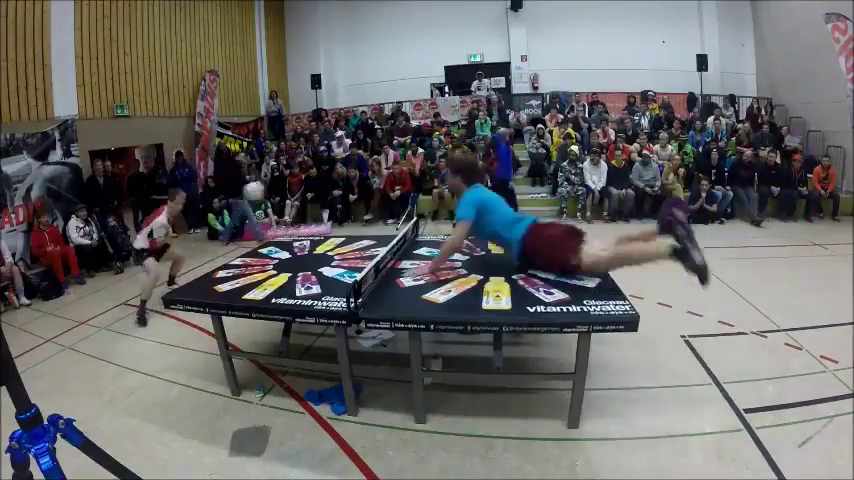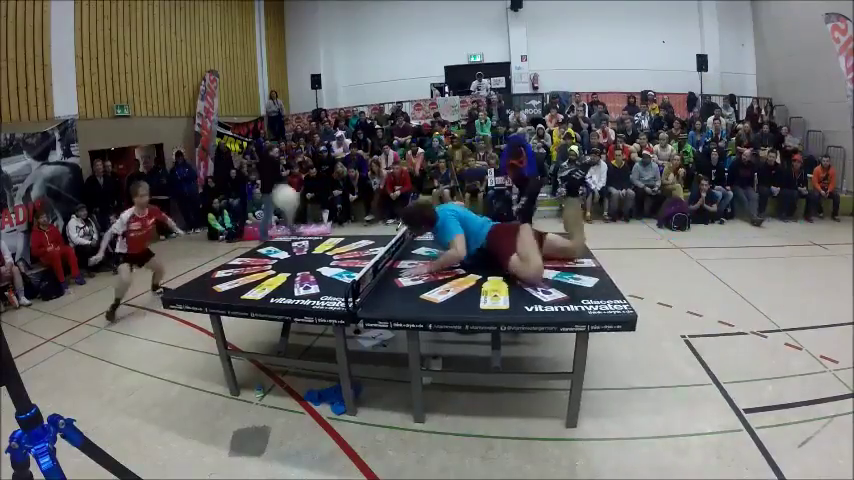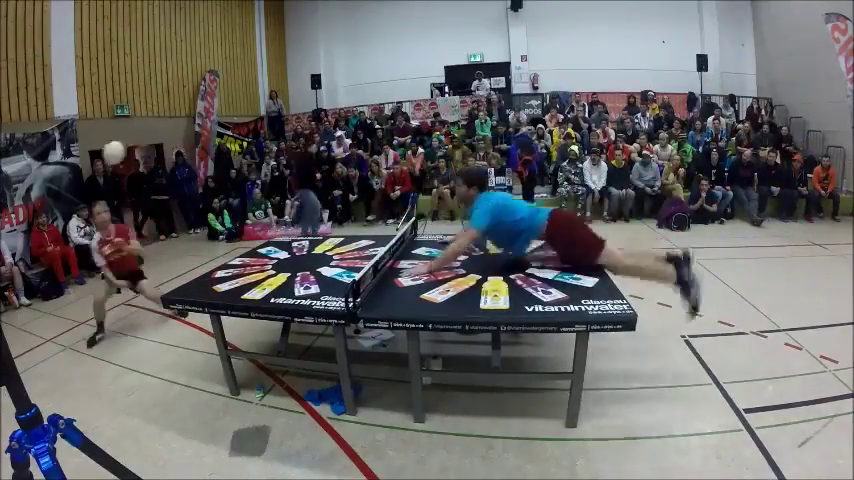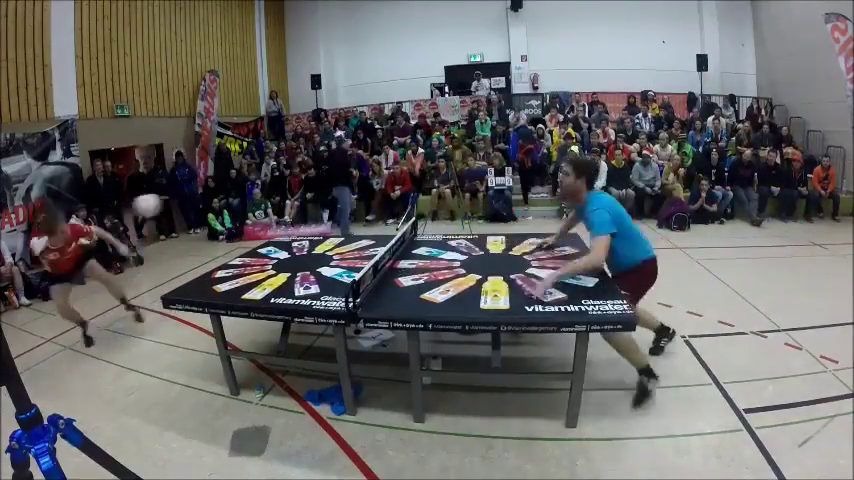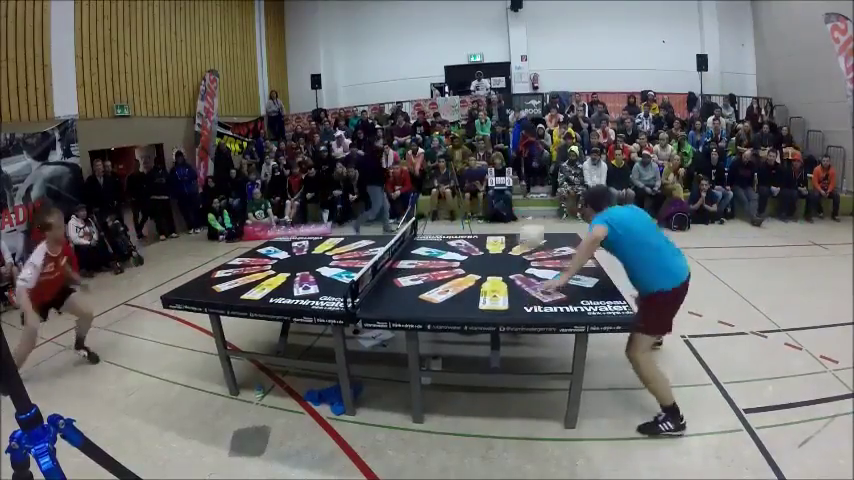
dt=0.4s
person 1, frame 1
left shoulder: (470, 199)
right shoulder: (482, 194)
left elbow: (456, 240)
left wrist: (433, 266)
left hip: (534, 242)
right hip: (540, 232)
left knee: (606, 260)
right knee: (609, 250)
left ankle: (677, 251)
right ankle: (668, 225)
person 1, frame 2
left shoulder: (446, 220)
right shoulder: (441, 211)
left elbow: (459, 253)
left wrist: (429, 267)
left knee: (533, 273)
right knee: (576, 246)
right ankle: (572, 189)
person 1, frame 3
left shoulder: (484, 205)
right shoulder: (488, 200)
left elbow: (461, 245)
right elbow: (465, 239)
left wrist: (429, 268)
left hip: (559, 227)
right hip: (556, 223)
left knee: (619, 264)
right knee: (617, 259)
left ankle: (679, 275)
right ankle: (675, 261)
person 1, frame 4
left shoulder: (599, 209)
right shoulder: (589, 201)
left elbow: (597, 258)
right elbow: (573, 217)
left wrist: (554, 276)
right wrist: (554, 238)
left hip: (639, 267)
right hip: (627, 263)
left ankle: (646, 374)
right ankle: (663, 331)
person 1, frame 5
left shoulder: (602, 219)
right shoulder: (632, 210)
left elbow: (594, 238)
left wrist: (564, 277)
left hip: (665, 288)
right hip: (679, 273)
left knee: (637, 353)
right knee: (643, 304)
left ankle: (673, 417)
right ankle: (654, 336)
person 2, frame 1
left shoulder: (166, 210)
right shoulder: (161, 220)
right elbow: (159, 243)
left wrist: (168, 231)
right wrist: (167, 236)
left hip: (153, 244)
right hip: (143, 247)
left knee: (179, 257)
right knee: (154, 272)
left ankle: (171, 283)
right ankle: (141, 310)
person 2, frame 2
left shoulder: (152, 210)
right shoulder: (126, 217)
left elbow: (167, 220)
right elbow: (109, 233)
left wrist: (177, 230)
right wrist: (101, 252)
left hip: (142, 250)
right hip: (125, 252)
left knee: (160, 269)
right knee: (125, 280)
left ankle: (155, 287)
right ankle: (114, 306)
person 2, frame 3
left shoulder: (123, 229)
right shoulder: (96, 243)
left elbow: (138, 250)
right elbow: (104, 268)
left wrist: (130, 249)
right wrist: (115, 281)
left hip: (133, 271)
right hip: (113, 274)
left knee: (153, 295)
right knee: (98, 299)
right ankle: (100, 330)
person 2, frame 4
left shoulder: (73, 229)
right shoulder: (38, 245)
left elbow: (96, 231)
left wrist: (118, 244)
left hip: (79, 257)
right hip: (57, 272)
left knee: (106, 278)
right knee: (61, 307)
left ankle: (127, 305)
right ankle: (83, 327)
person 2, frame 5
left shoulder: (62, 244)
right shoulder: (38, 259)
right elbow: (21, 289)
left wrist: (77, 280)
right wrist: (31, 316)
left hip: (57, 290)
right hip: (35, 299)
left knee: (87, 312)
right knee: (28, 344)
left ankle: (80, 346)
